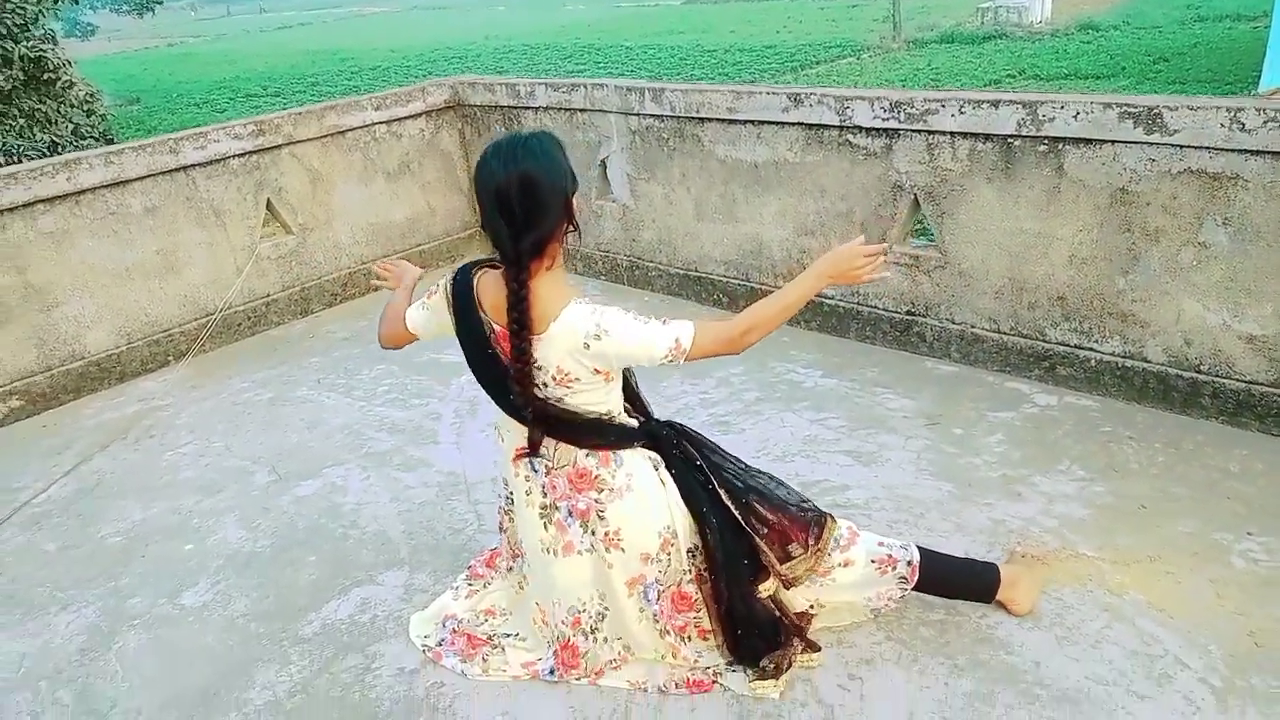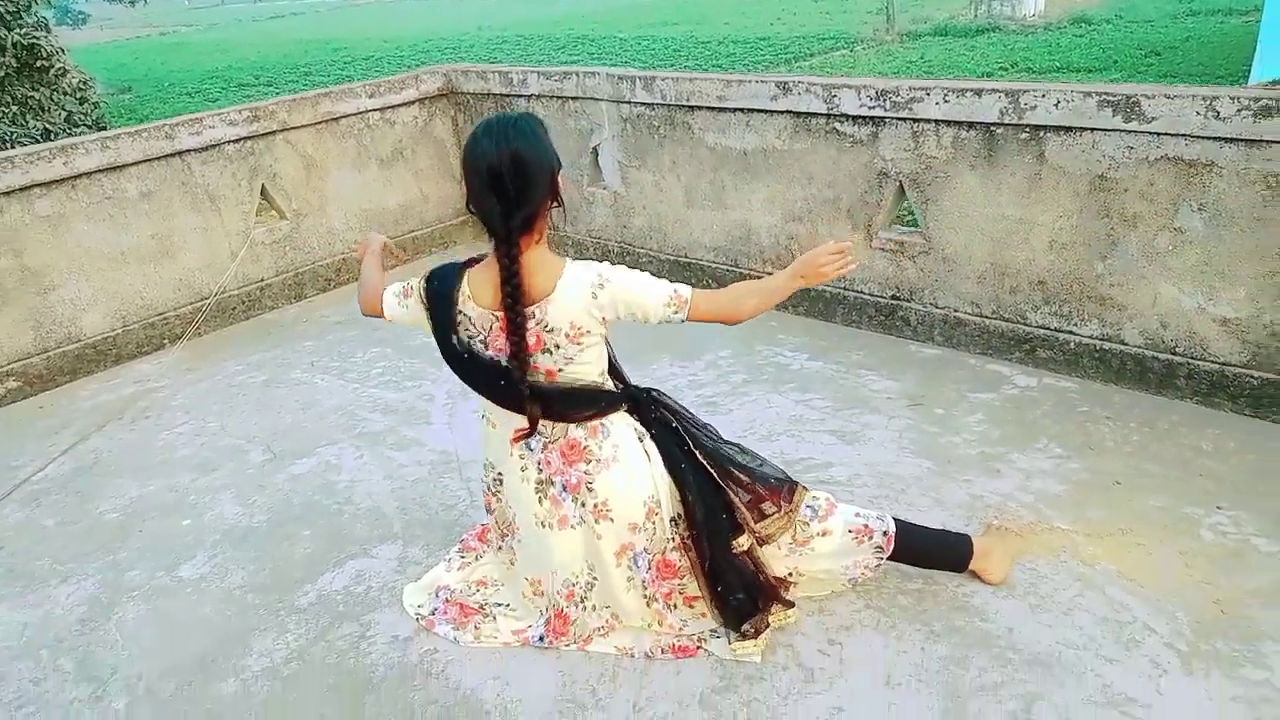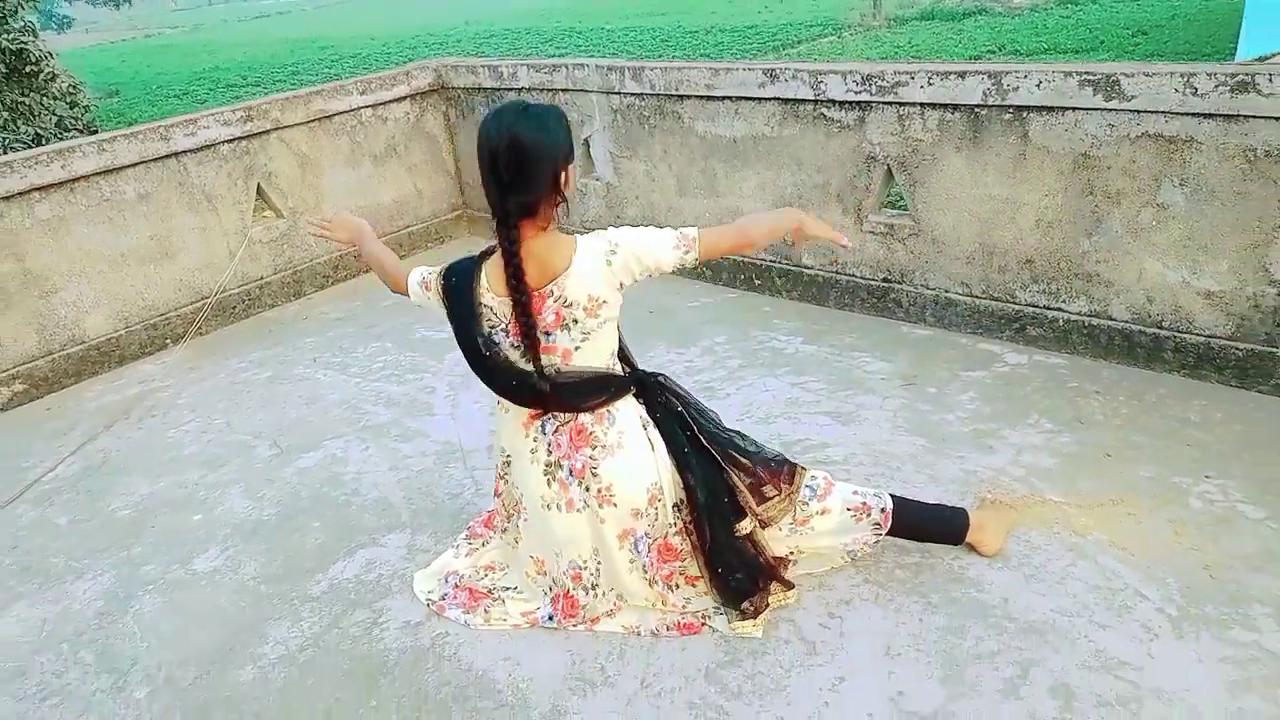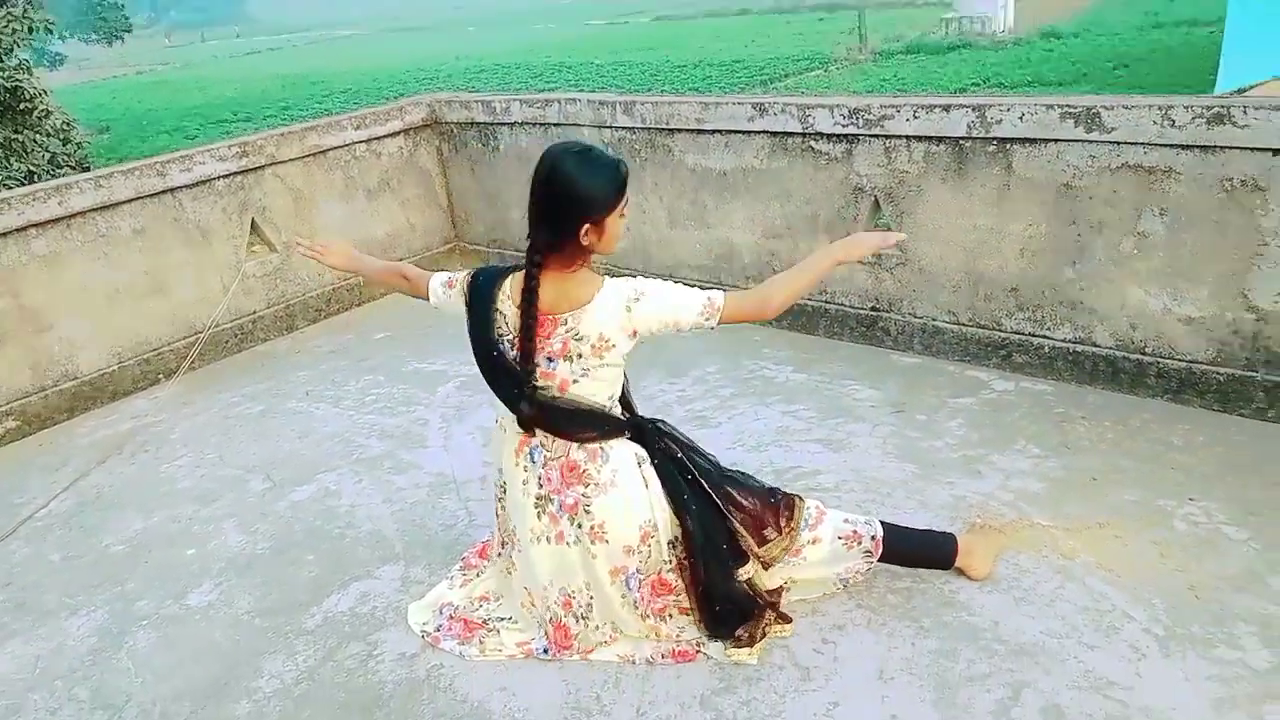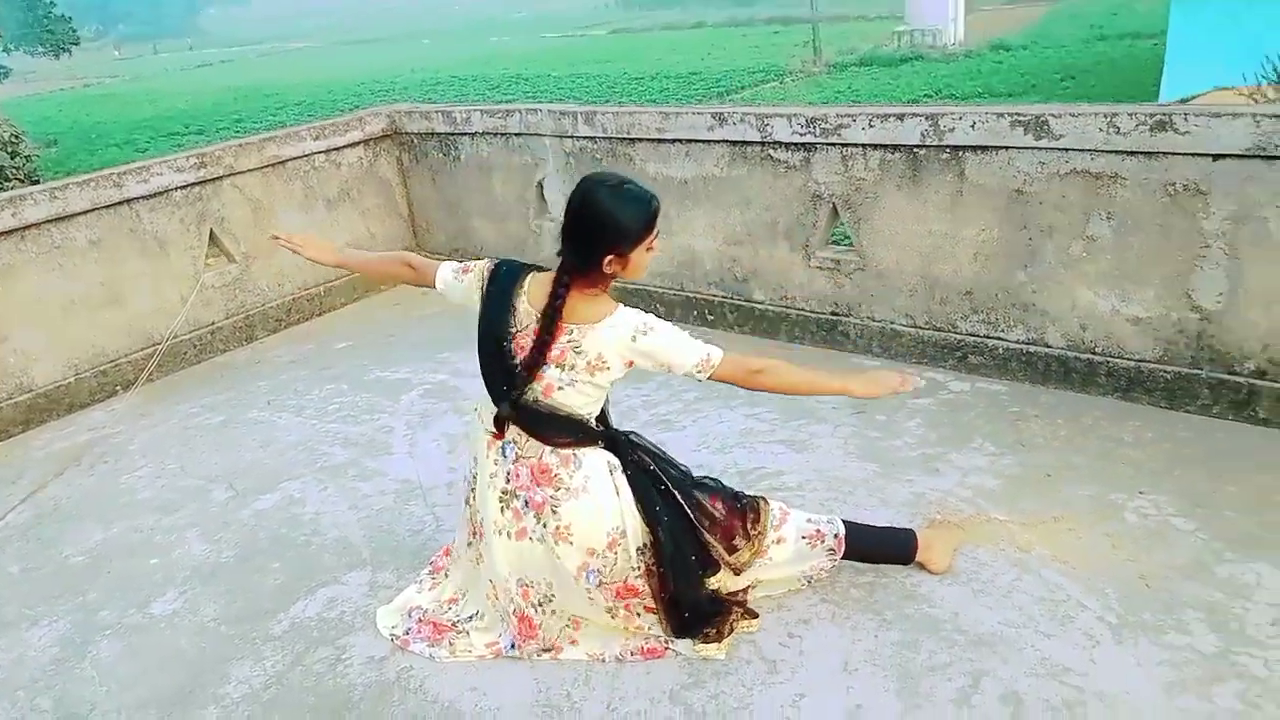
dt=0.2s
person 1, frame 1
left shoulder: (466, 292)
right shoulder: (591, 329)
left elbow: (390, 333)
right elbow: (733, 336)
left wrist: (405, 283)
right wrist: (827, 270)
left hip: (544, 515)
right hip: (626, 506)
right knee: (784, 540)
right ankle: (997, 581)
person 1, frame 2
left shoulder: (451, 291)
right shoulder: (591, 286)
left elbow: (371, 301)
right elbow: (733, 306)
left wrist: (372, 252)
right wrist: (800, 271)
left hip: (529, 489)
right hip: (612, 473)
right knee: (770, 512)
right ankle: (969, 552)
person 1, frame 3
left shoulder: (466, 282)
right shoulder: (605, 254)
left elbow: (400, 277)
right elbow: (729, 239)
left wrist: (360, 235)
right wrist: (793, 219)
left hip: (539, 475)
right hip: (622, 457)
right knee: (764, 494)
right ankle: (962, 525)
person 1, frame 4
left shoulder: (491, 294)
right shoulder: (624, 301)
left elbow: (414, 278)
right elbow: (759, 304)
left wrist: (352, 260)
right wrist: (837, 251)
left hip: (535, 504)
right hip: (615, 495)
right knee: (762, 522)
right ankle: (953, 550)
person 1, frame 5
left shoulder: (502, 286)
right shoulder: (629, 331)
left elbow: (415, 267)
right elbow: (751, 371)
left wrist: (332, 252)
right wrist: (854, 383)
left hip: (505, 503)
right hip: (582, 503)
right knee: (731, 525)
right ankle: (912, 546)
